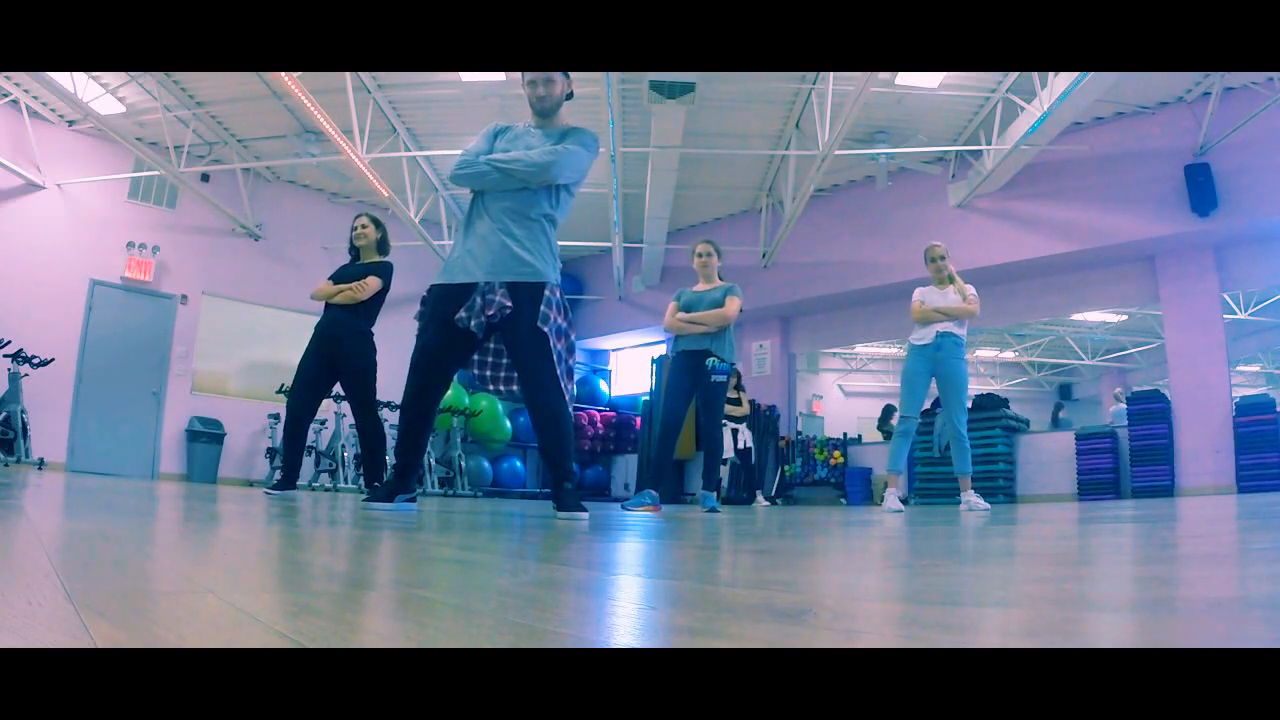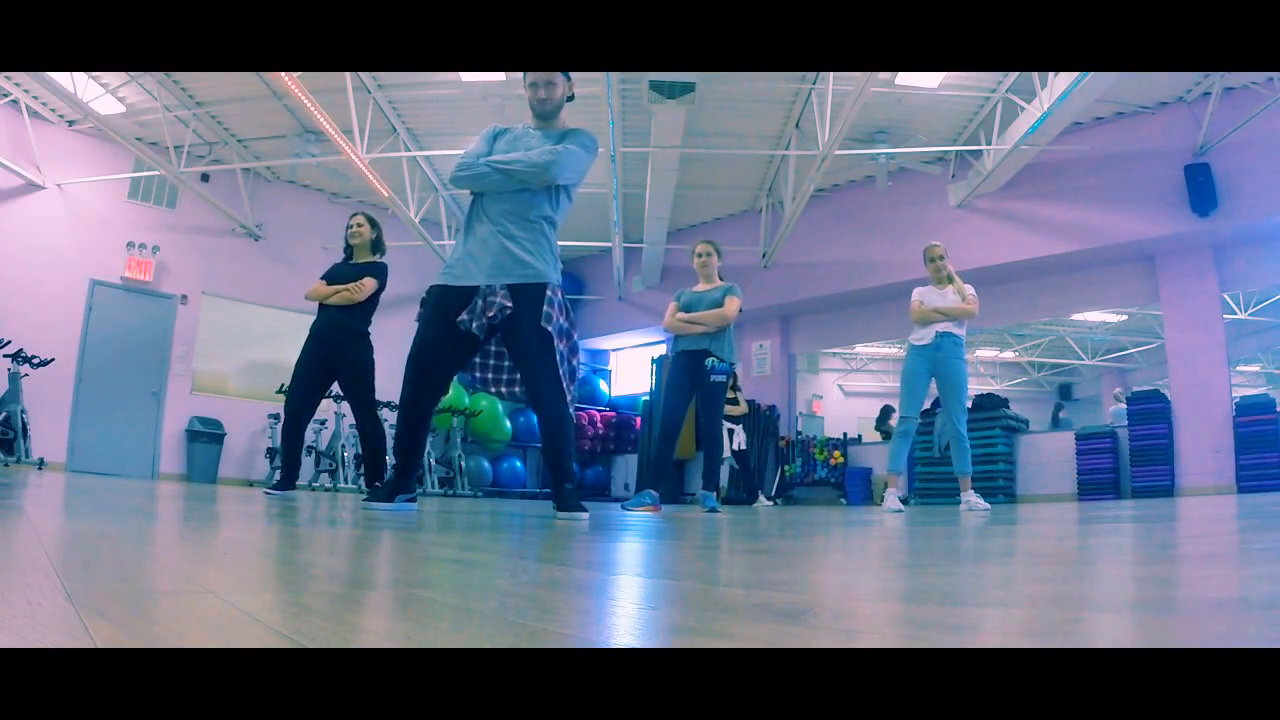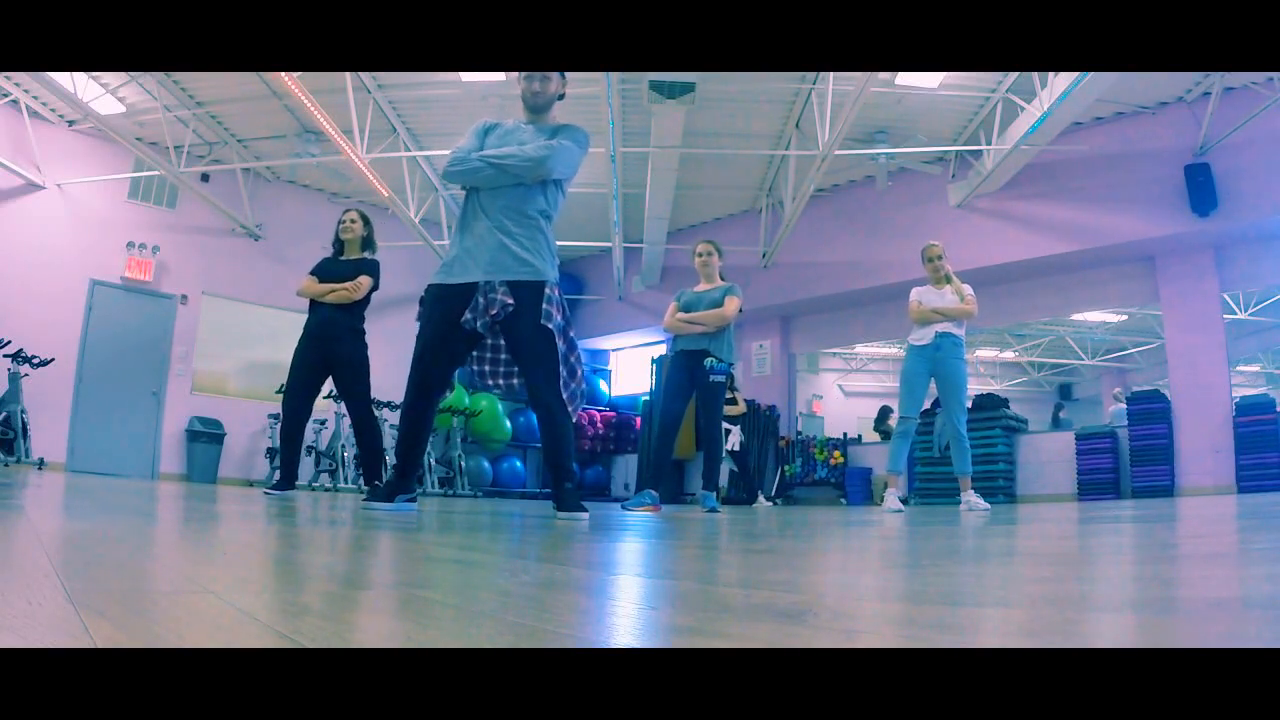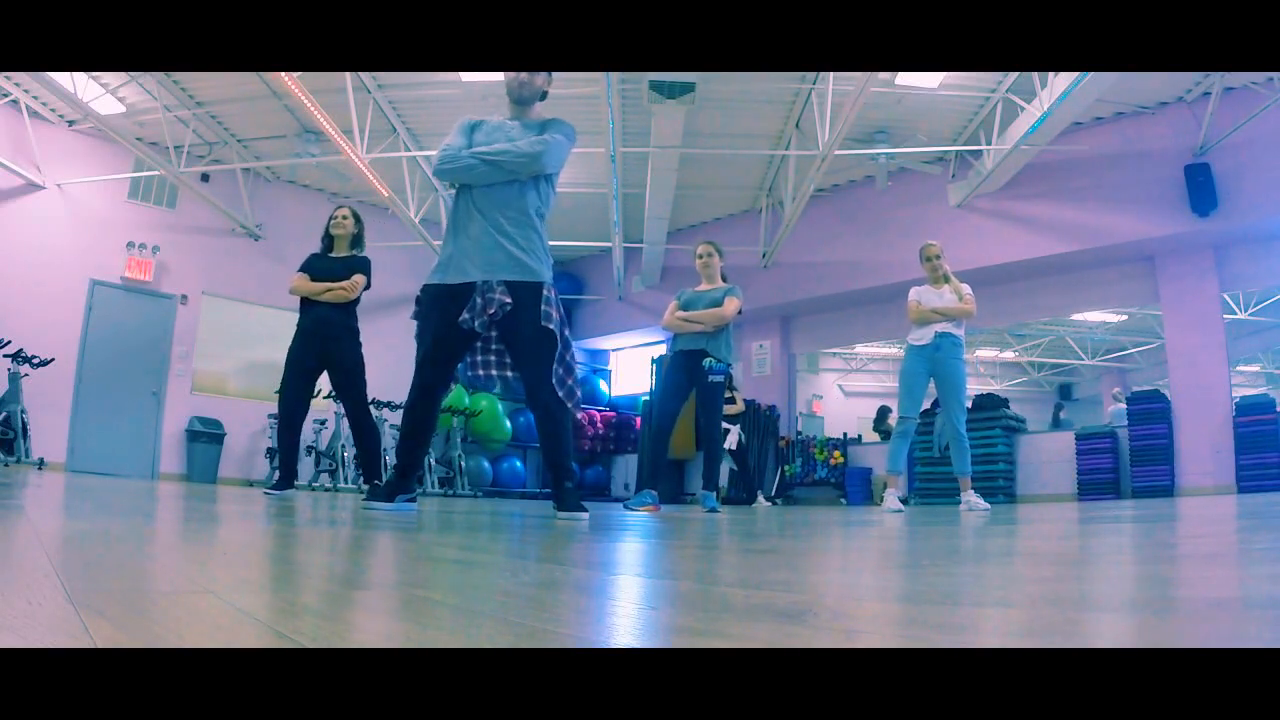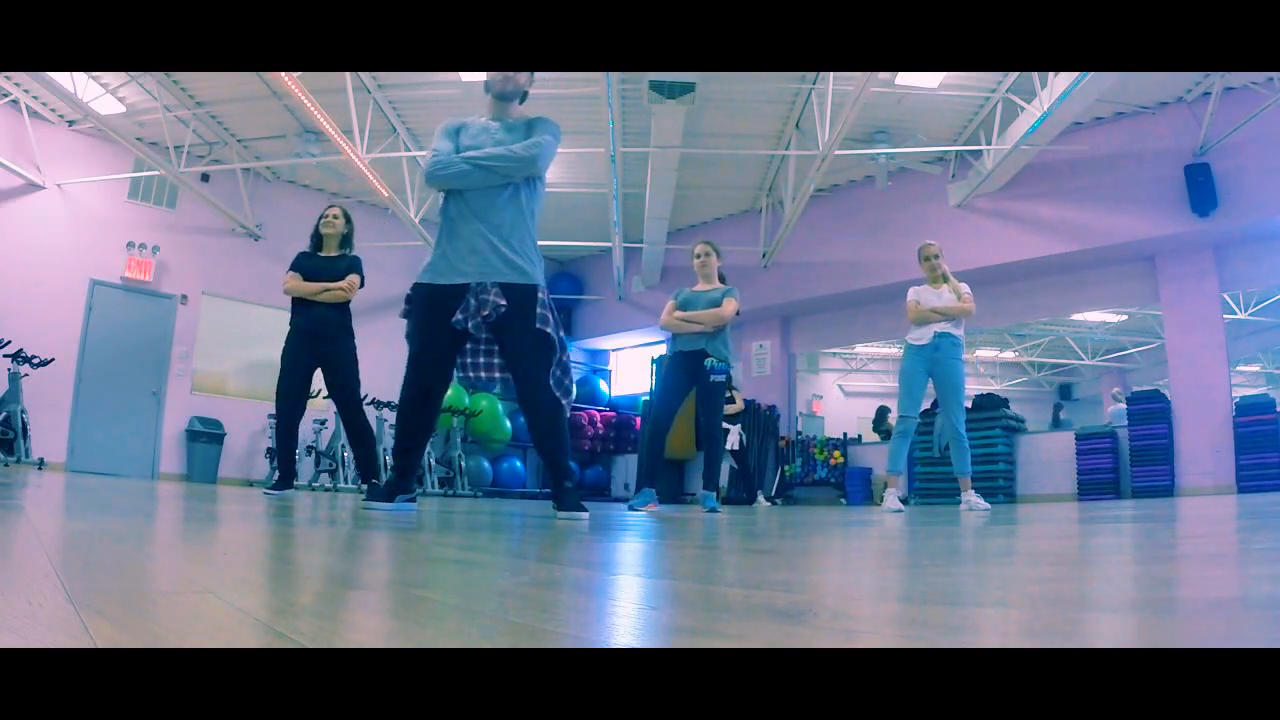
dt=0.1s
person 1, frame 1
left shoulder: (580, 140)
right shoulder: (498, 132)
left elbow: (549, 168)
right elbow: (460, 171)
left wrist: (494, 165)
right wrist: (522, 171)
left hip: (529, 277)
right hip: (461, 273)
left knee: (543, 388)
right knee: (423, 381)
left ankle: (564, 490)
right ankle: (402, 482)
person 1, frame 2
left shoulder: (579, 143)
right shoulder: (497, 134)
left elbow: (549, 169)
right elbow: (460, 174)
left wrist: (491, 166)
right wrist: (522, 173)
left hip: (530, 279)
right hip: (461, 275)
left knee: (547, 389)
right knee: (420, 380)
left ankle: (565, 490)
right ankle: (402, 482)
person 1, frame 3
left shoulder: (570, 137)
right shoulder: (487, 129)
left elbow: (542, 163)
right elbow: (453, 168)
left wrist: (485, 162)
right wrist: (516, 169)
left hip: (527, 276)
right hip: (459, 273)
left knee: (545, 387)
right knee: (424, 380)
left ankle: (565, 490)
right ankle: (402, 482)
person 1, frame 4
left shoulder: (558, 132)
right shoulder: (469, 127)
left elbow: (538, 157)
right elbow: (443, 167)
left wrist: (475, 159)
right wrist: (509, 165)
left hip: (523, 273)
right hip: (455, 272)
left knee: (543, 385)
right knee: (428, 381)
left ankle: (564, 489)
right ankle: (403, 482)
person 1, frame 5
left shoulder: (541, 129)
right shoulder: (453, 129)
left elbow: (531, 159)
right elbow: (436, 172)
left wrist: (465, 163)
right wrist: (502, 167)
left hip: (515, 275)
right hip: (446, 274)
left knee: (537, 386)
right knee: (422, 382)
left ankle: (564, 488)
right ankle: (402, 482)
person 2, frame 1
left shoulder: (383, 267)
right shoulder: (345, 268)
left elbow: (360, 295)
right elbow: (316, 294)
left wrist: (331, 296)
right wrist: (345, 288)
left hip: (356, 342)
right hip: (323, 339)
left knee: (365, 413)
right knee: (298, 405)
left ankle: (375, 484)
right ankle: (288, 477)
person 2, frame 2
left shoulder: (377, 268)
right shoulder: (337, 268)
left elbow: (358, 296)
right elbow: (310, 293)
left wrist: (325, 296)
right wrist: (340, 289)
left hip: (353, 343)
right hip: (318, 341)
left knee: (365, 413)
right knee: (296, 407)
left ankle: (376, 483)
right ankle: (288, 477)
person 2, frame 3
left shoulder: (369, 265)
right shoulder: (326, 263)
left elbow: (355, 294)
right elbow: (303, 290)
left wrist: (320, 294)
right wrist: (336, 287)
left hip: (348, 341)
right hip: (313, 338)
left knee: (361, 411)
right knee: (293, 406)
left ankle: (374, 482)
right ankle: (287, 478)
person 2, frame 4
left shoulder: (360, 262)
right shoulder: (313, 259)
left elbow: (352, 293)
right elbow: (295, 287)
left wrist: (313, 293)
right wrist: (333, 285)
left hip: (343, 339)
right hip: (307, 337)
left knee: (358, 409)
right knee: (290, 406)
left ankle: (374, 481)
right ankle: (286, 477)
person 2, frame 5
left shoulder: (351, 261)
right shoulder: (303, 258)
left elbow: (347, 294)
right elbow: (289, 287)
left wrist: (308, 293)
right wrist: (330, 285)
left hip: (337, 339)
right hip: (300, 337)
left knee: (351, 408)
right knee: (287, 406)
left ankle: (371, 480)
right ankle: (285, 477)
person 3, frame 1
left shoulder: (730, 289)
right shoulder: (682, 293)
left elbow: (728, 316)
right elbow: (668, 324)
left wrist: (687, 317)
right wrist: (704, 326)
left hip: (714, 359)
right hip: (682, 359)
left knee: (711, 426)
right knee: (668, 423)
left ankle: (708, 492)
right ankle: (650, 491)
person 3, frame 2
left shoulder: (730, 289)
right shoulder: (682, 294)
left elbow: (727, 315)
right elbow: (668, 324)
left wrist: (686, 317)
right wrist: (703, 327)
left hip: (714, 359)
right hip: (682, 359)
left knee: (711, 426)
right knee: (668, 423)
left ankle: (709, 493)
right ankle: (650, 492)
person 3, frame 3
left shoulder: (730, 289)
right shoulder: (683, 294)
left elbow: (727, 315)
right elbow: (668, 324)
left wrist: (686, 317)
right wrist: (703, 327)
left hip: (713, 359)
right hip: (681, 359)
left knee: (710, 426)
right knee: (666, 423)
left ankle: (709, 493)
right ankle: (650, 492)
person 3, frame 4
left shoulder: (731, 291)
right shoulder: (683, 293)
left elbow: (725, 315)
right elbow: (667, 322)
left wrist: (685, 316)
right wrist: (701, 325)
left hip: (712, 359)
right hip: (680, 358)
left knee: (710, 427)
right knee: (661, 421)
left ankle: (708, 493)
right ankle: (648, 491)
person 3, frame 5
left shoulder: (728, 291)
right shoulder: (680, 293)
left elbow: (724, 316)
right elbow: (665, 322)
left wrist: (684, 316)
right wrist: (701, 325)
left hip: (712, 359)
right hip: (680, 358)
left knee: (711, 427)
right knee: (658, 420)
left ankle: (709, 493)
right ankle: (647, 490)
person 4, frame 1
left shoulder: (965, 289)
right shoulder: (920, 292)
left elbow: (973, 311)
right elbow: (917, 316)
left wrist: (937, 309)
right wrist: (954, 314)
left hip: (952, 351)
right hip: (920, 350)
left knee: (957, 425)
right knee: (907, 421)
left ankle: (967, 494)
right ankle: (892, 492)
person 4, frame 2
left shoulder: (964, 289)
right shoulder: (919, 292)
left elbow: (972, 311)
right elbow: (917, 316)
left wrist: (935, 309)
right wrist: (953, 314)
left hip: (952, 351)
right hip: (920, 350)
left knee: (957, 425)
right knee: (907, 421)
left ankle: (967, 494)
right ankle: (892, 492)
person 4, frame 3
left shoulder: (962, 288)
right shoulder: (917, 292)
left elbow: (971, 311)
right elbow: (915, 316)
left wrist: (934, 309)
right wrist: (952, 314)
left hip: (952, 351)
right hip: (919, 351)
left knee: (957, 425)
right knee: (906, 421)
left ankle: (967, 494)
right ankle: (892, 492)
person 4, frame 4
left shoulder: (961, 288)
right shoulder: (916, 291)
left elbow: (970, 310)
right elbow: (914, 316)
left wrist: (932, 310)
right wrist: (950, 314)
left hip: (950, 352)
right hip: (918, 351)
left knee: (956, 425)
right knee: (906, 422)
left ankle: (967, 493)
right ankle: (891, 492)
person 4, frame 5
left shoulder: (959, 287)
right shoulder: (915, 291)
left elbow: (969, 309)
right elbow: (913, 316)
left wrist: (931, 309)
right wrist: (949, 313)
left hip: (950, 352)
right hip: (917, 350)
left knee: (955, 424)
right knee: (906, 421)
left ankle: (967, 493)
right ankle: (892, 492)
